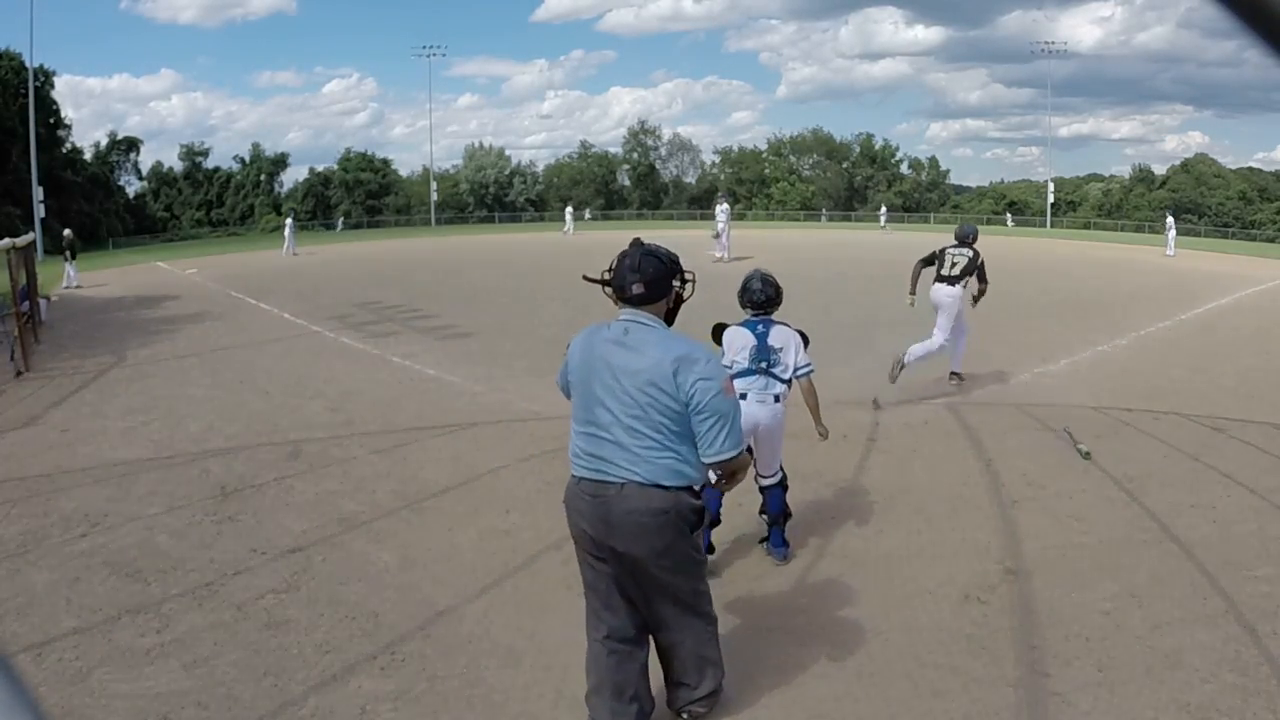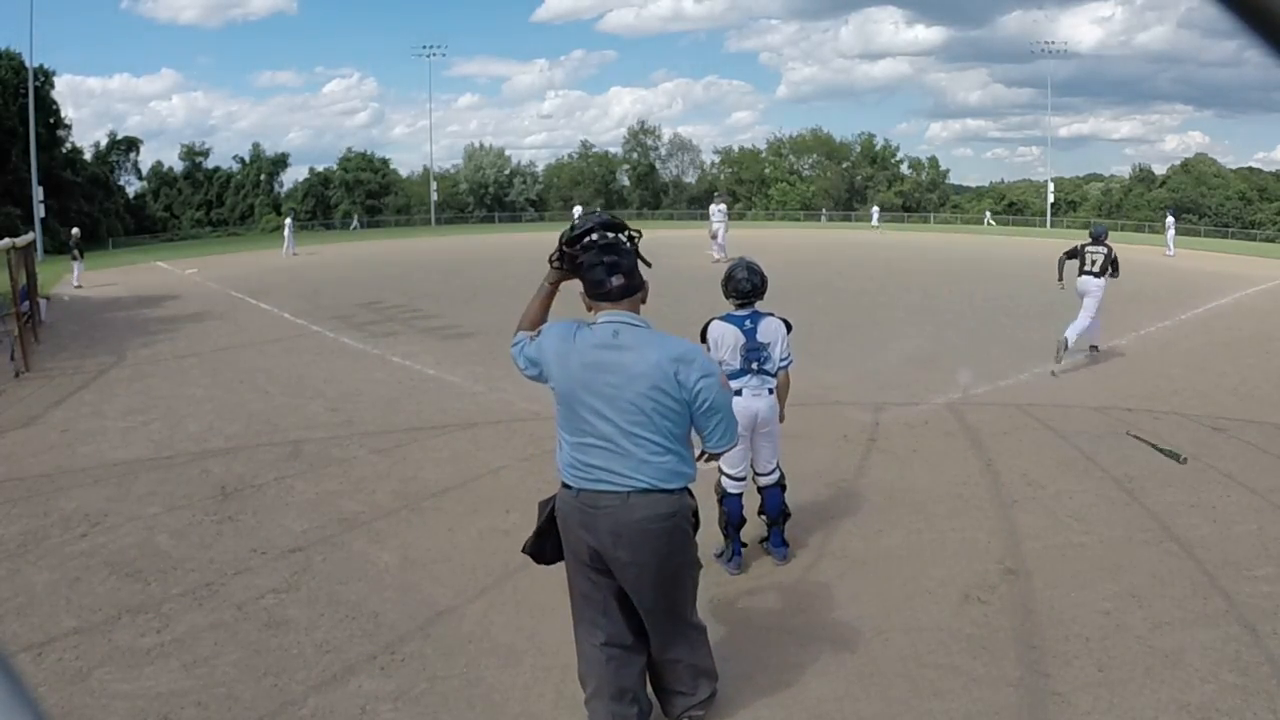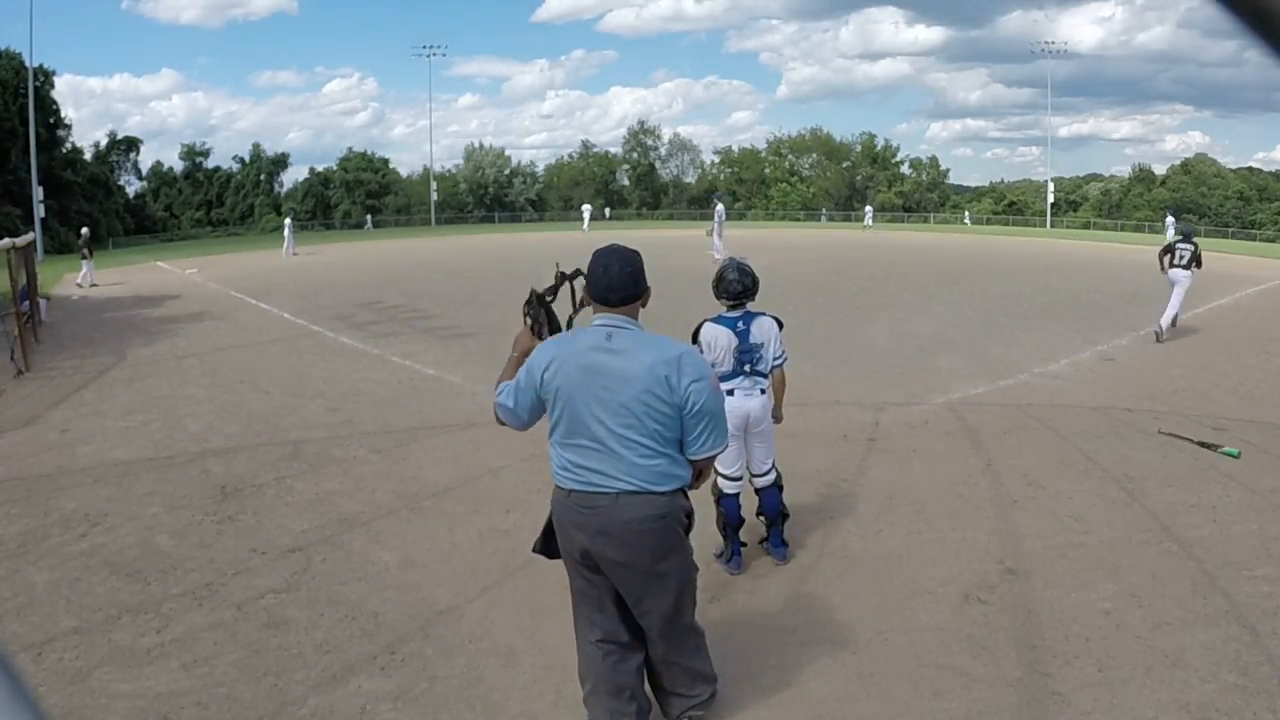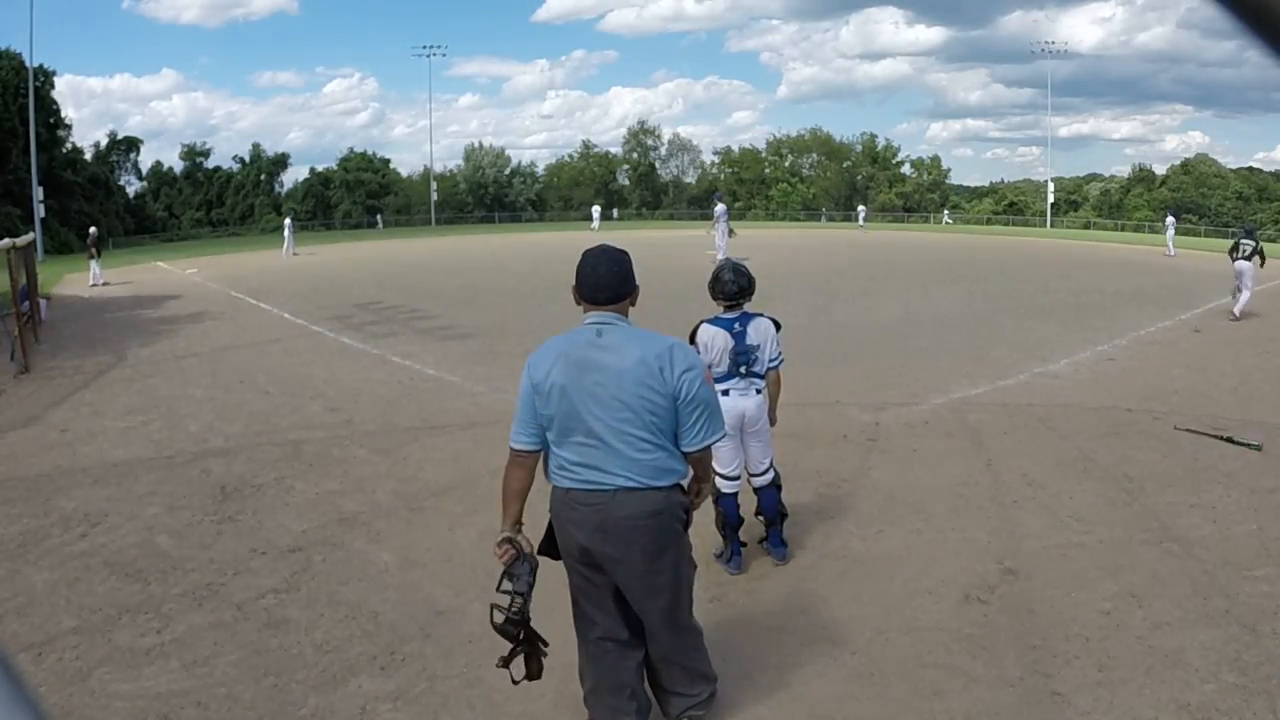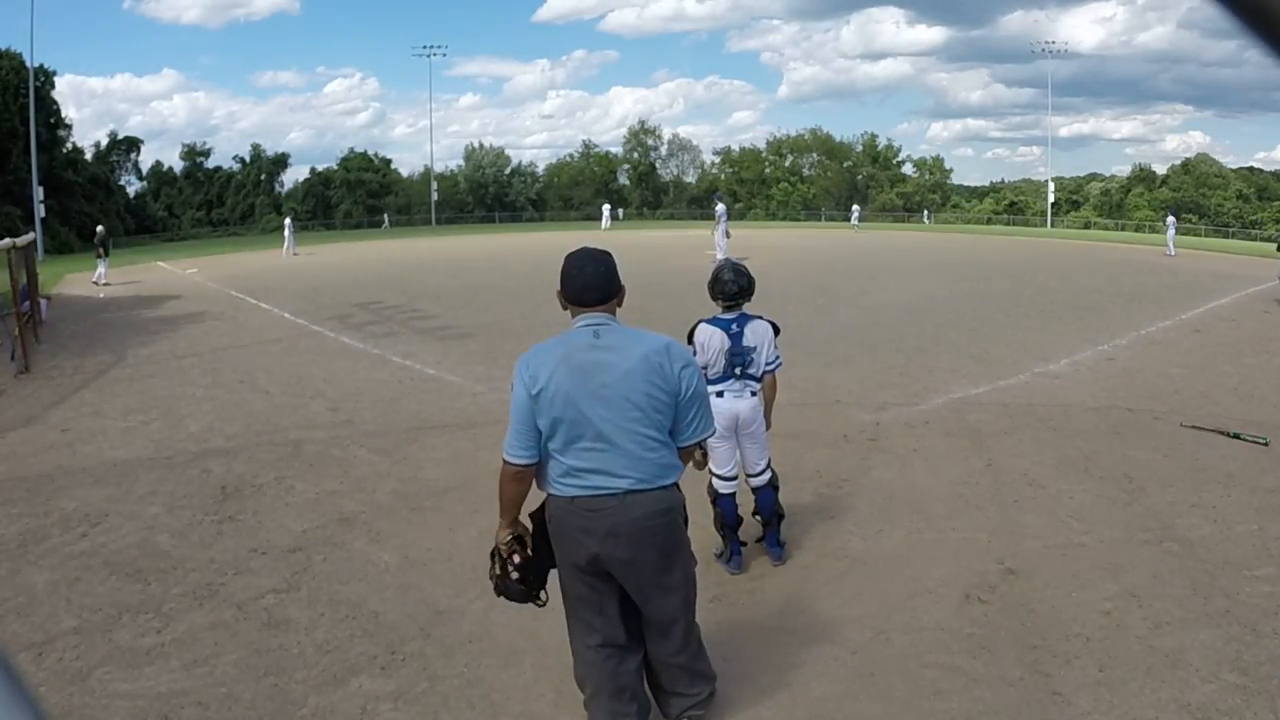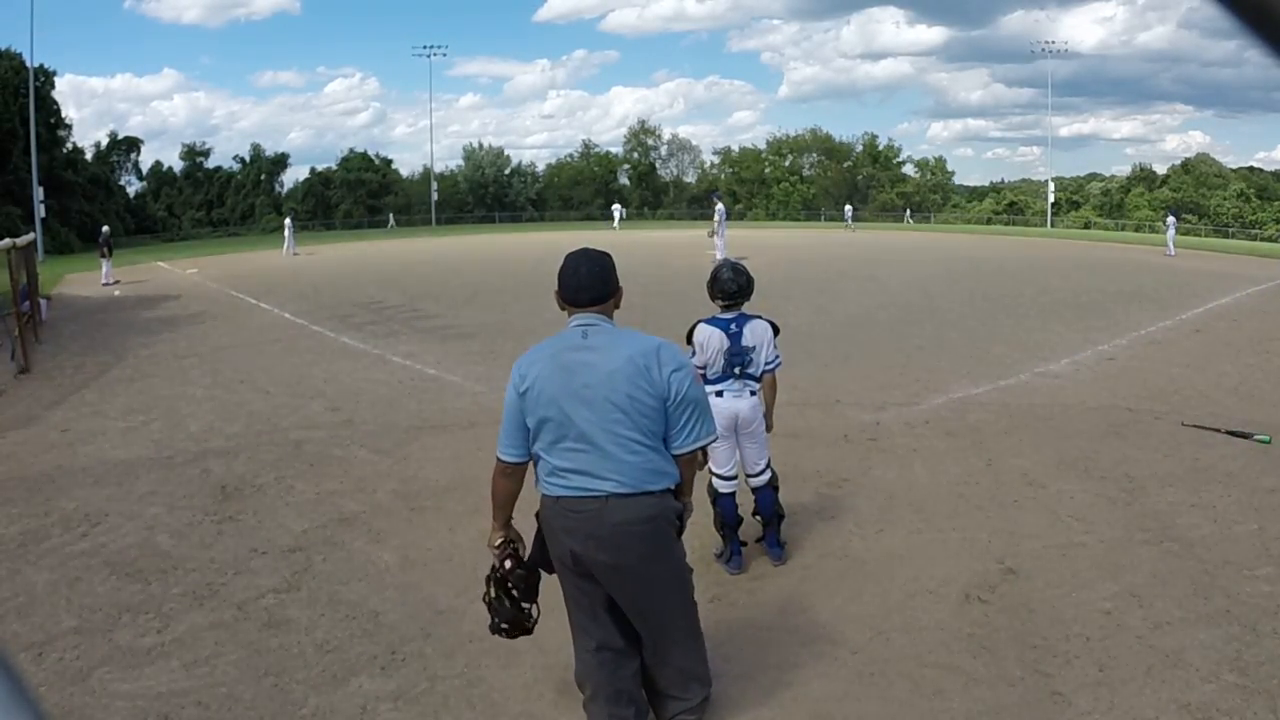
dt=0.5s
person 1, frame 1
left shoulder: (583, 345)
right shoulder: (692, 359)
right elbow: (725, 459)
right wrist: (740, 467)
left hip: (588, 502)
right hip: (657, 509)
left knee: (611, 626)
right knee: (682, 612)
person 1, frame 2
left shoulder: (559, 344)
right shoulder: (685, 357)
left elbow: (522, 343)
right elbow: (721, 444)
left wrist: (550, 281)
right wrist: (700, 449)
left hip: (581, 511)
right hip: (655, 513)
left knee: (604, 630)
right knee: (670, 617)
person 1, frame 3
left shoulder: (550, 355)
right shoulder: (681, 360)
left elbow: (507, 413)
right elbow: (703, 456)
left wrist: (518, 355)
right wrist: (693, 477)
left hip: (575, 512)
right hip: (650, 514)
left knee: (601, 628)
right knee: (668, 615)
person 1, frame 4
left shoulder: (544, 359)
right shoulder: (673, 355)
left elbow: (523, 453)
right elbow: (697, 448)
left wrist: (511, 525)
right wrist: (701, 482)
left hip: (574, 511)
right hip: (648, 511)
left knee: (600, 625)
right knee: (666, 612)
person 1, frame 5
left shoulder: (535, 365)
right shoulder: (668, 354)
left elbow: (518, 465)
right elbow: (687, 443)
left wrist: (509, 524)
left hip: (573, 518)
right hip: (651, 511)
left knee: (598, 629)
right knee: (670, 615)
person 1, frame 6
left shoulder: (529, 365)
right shoulder: (661, 356)
left elbow: (510, 463)
right elbow: (686, 451)
left wrist: (501, 525)
right wrist: (682, 498)
left hip: (565, 519)
right hip: (640, 515)
left knee: (597, 632)
right knee: (665, 617)
person 2, frame 1
left shoulder: (733, 333)
right shoulder: (790, 335)
right elbow: (805, 382)
right wrist: (818, 420)
left hip: (738, 409)
right hip: (772, 411)
right knee: (771, 475)
left ankle: (702, 544)
right ankle: (777, 543)
person 2, frame 2
left shoulder: (717, 328)
right shoulder: (775, 325)
right elbow: (783, 375)
right wrist: (781, 407)
left hip: (733, 405)
right hip: (766, 403)
left knee: (732, 479)
right knee: (769, 473)
left ankle: (733, 552)
right ankle: (777, 543)
person 2, frame 3
left shoulder: (710, 330)
right shoulder: (768, 325)
right elbow: (778, 373)
right wrist: (778, 407)
left hip: (725, 406)
right hip: (759, 403)
left knee: (728, 480)
right knee: (766, 474)
left ankle: (732, 552)
right ankle: (777, 544)
person 2, frame 4
left shoulder: (706, 331)
right shoulder: (764, 326)
right elbow: (773, 374)
right wrist: (772, 409)
left hip: (722, 405)
right hip: (755, 403)
left knee: (726, 479)
right knee: (763, 473)
left ankle: (732, 551)
right ankle: (776, 543)
person 2, frame 5
left shoulder: (704, 331)
right shoulder: (763, 328)
right elbow: (769, 378)
right wrist: (767, 413)
left hip: (717, 407)
right hip: (750, 405)
left knee: (723, 479)
right knee: (761, 474)
left ankle: (732, 551)
right ankle: (773, 543)
person 2, frame 6
left shoulder: (703, 331)
right shoulder: (762, 328)
left elbow: (697, 379)
right elbow: (769, 377)
right wrist: (769, 413)
left hip: (716, 406)
right hip: (750, 404)
left knee: (723, 479)
right knee: (760, 474)
left ankle: (732, 551)
right ankle: (773, 543)
